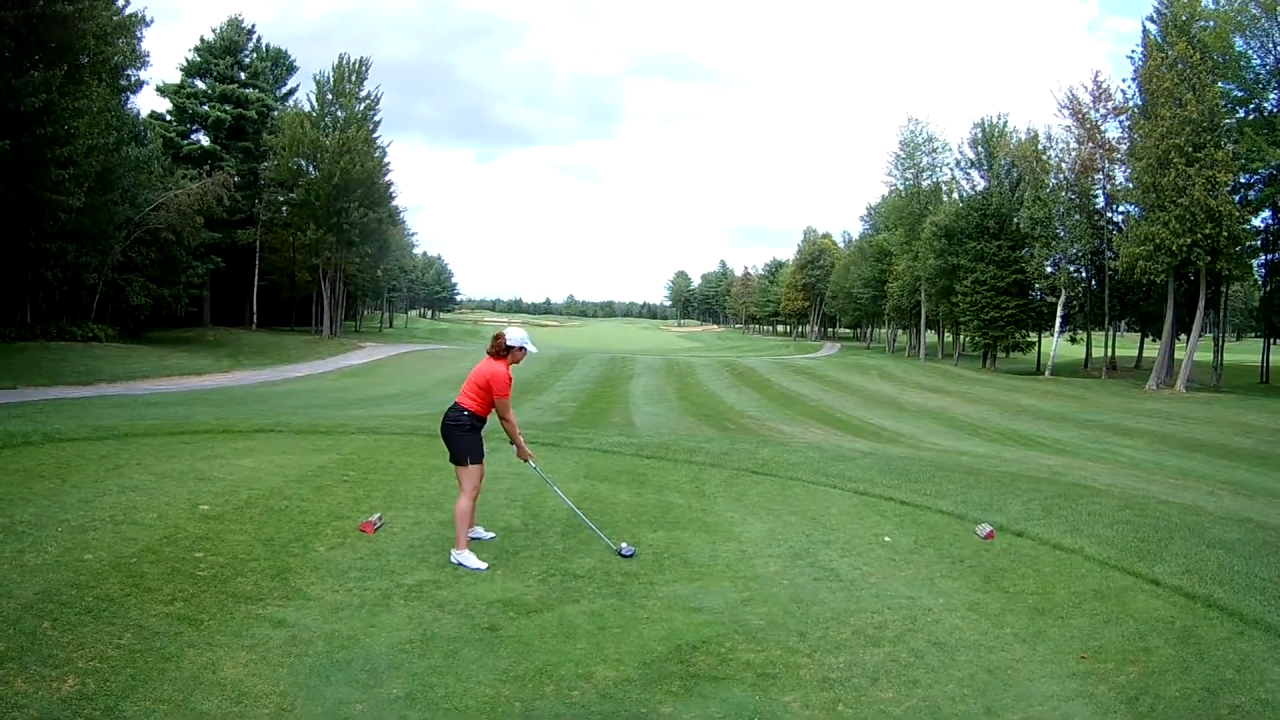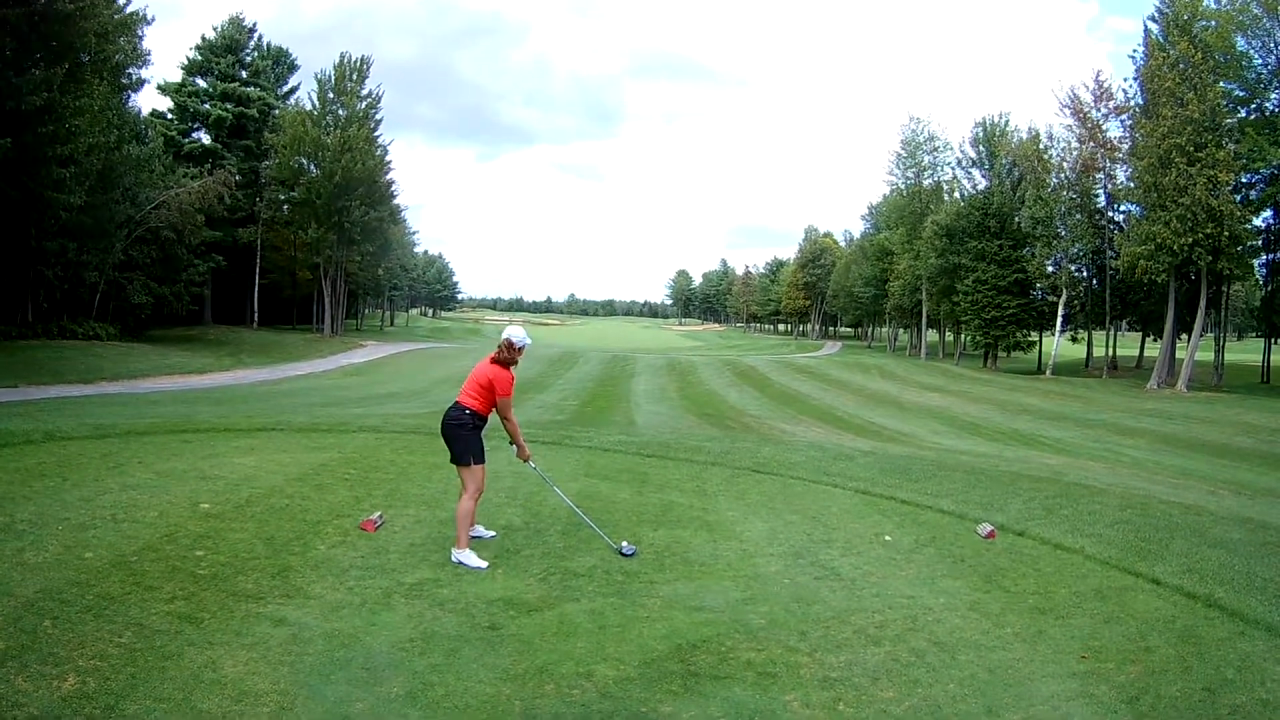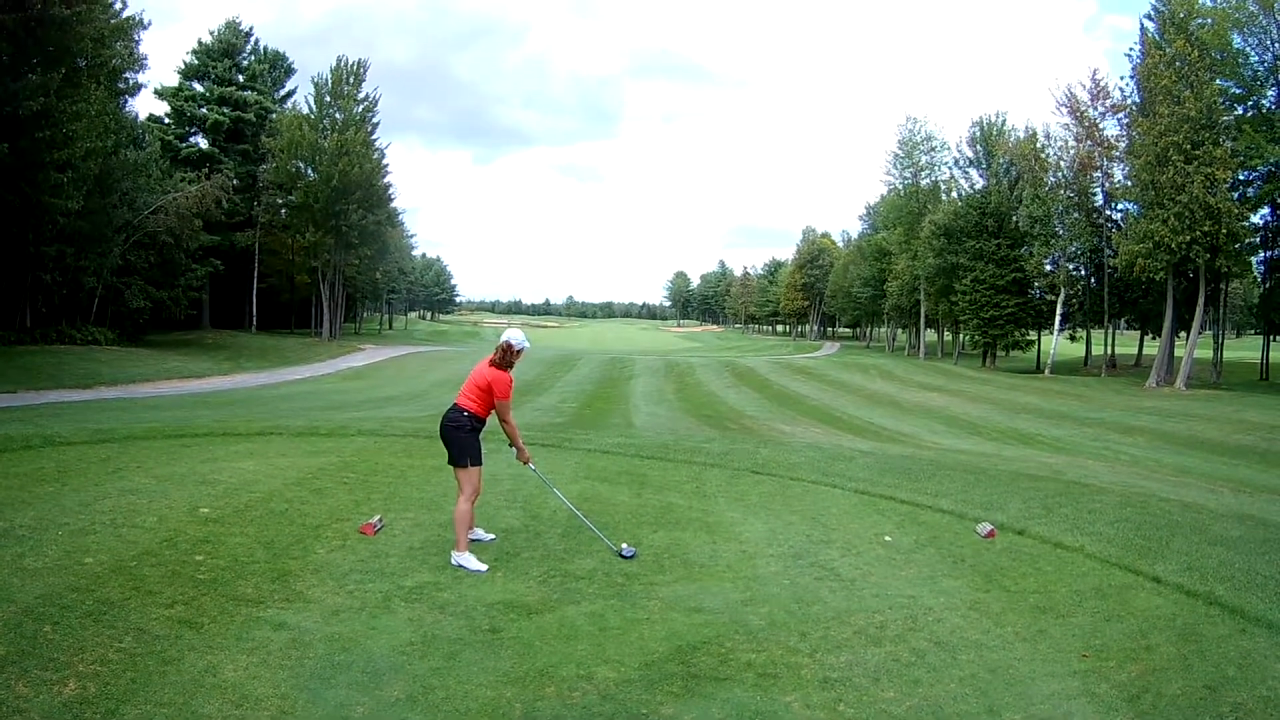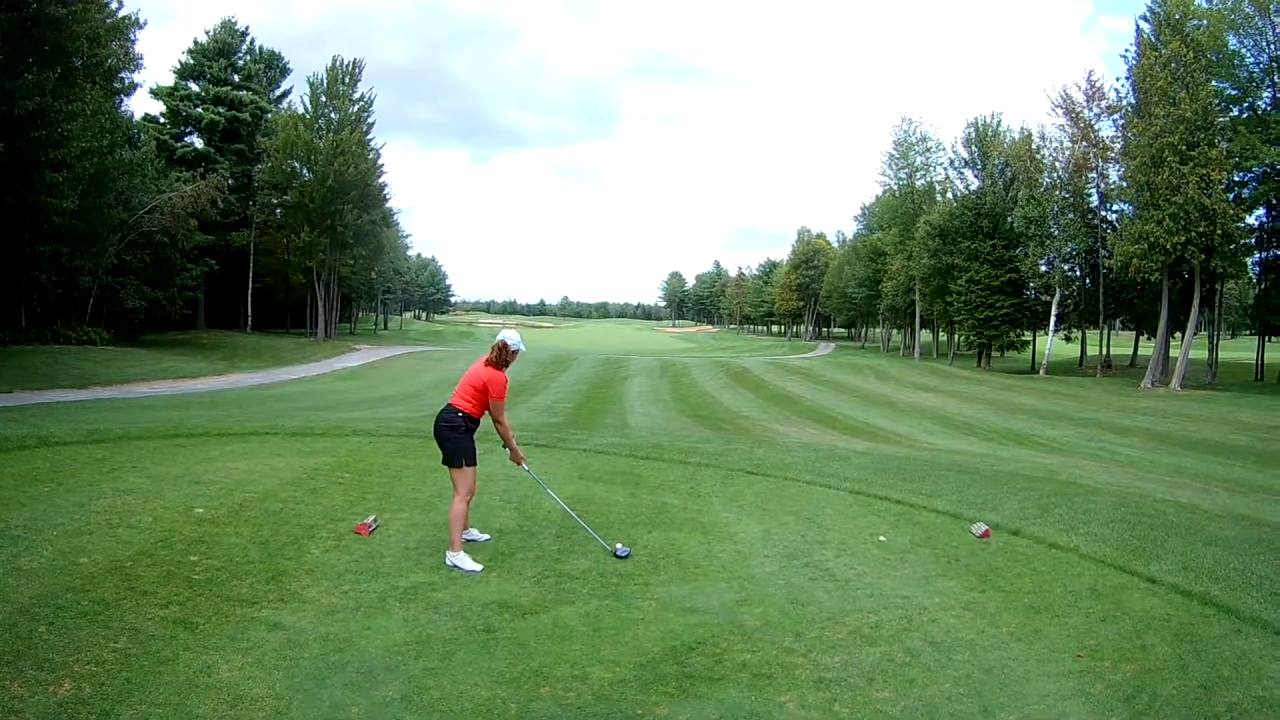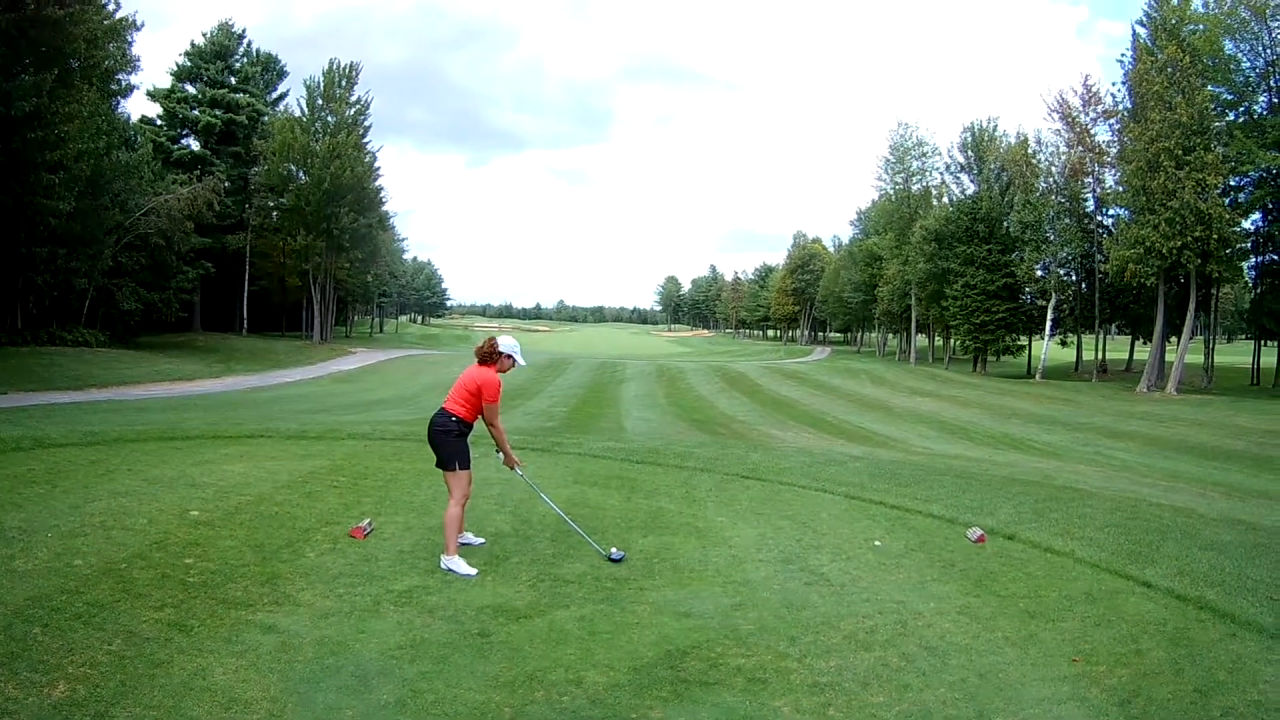
dt=0.3s
person 1, frame 1
left shoulder: (496, 364)
right shoulder: (499, 373)
left elbow: (505, 410)
right elbow: (505, 417)
left wrist: (517, 439)
right wrist: (520, 446)
left hip: (464, 423)
right hip: (462, 426)
left knee: (475, 480)
right knee: (470, 489)
left ankle: (470, 528)
right ankle: (460, 551)
person 1, frame 2
left shoulder: (494, 363)
right shoulder: (503, 374)
left elbow: (503, 411)
right elbow: (506, 417)
left wrist: (518, 439)
right wrist: (521, 446)
left hip: (461, 421)
right hip: (464, 425)
left knee: (473, 481)
right knee: (473, 489)
left ankle: (470, 527)
right ankle: (461, 550)
person 1, frame 3
left shoulder: (492, 364)
right shoulder: (501, 376)
left elbow: (503, 412)
right elbow: (505, 419)
left wrist: (516, 440)
right wrist: (520, 449)
left hip: (460, 423)
right hip: (462, 427)
left knee: (471, 484)
right knee: (469, 492)
left ankle: (470, 530)
right ankle: (460, 553)
person 1, frame 4
left shoulder: (488, 364)
right shoulder: (496, 377)
left elbow: (497, 413)
right elbow: (498, 419)
left wrist: (511, 440)
right wrist: (514, 450)
left hip: (453, 423)
right hip: (456, 427)
left knee: (466, 484)
right knee: (464, 492)
left ankle: (464, 530)
right ankle: (455, 553)
person 1, frame 5
left shoulder: (483, 369)
right shoulder: (490, 379)
left elbow: (488, 417)
right elbow: (492, 423)
left wrist: (505, 448)
right wrist: (508, 454)
left hip: (449, 428)
right hip: (448, 431)
left knee: (463, 484)
right knee: (459, 496)
left ankle: (459, 533)
right ankle: (450, 556)
